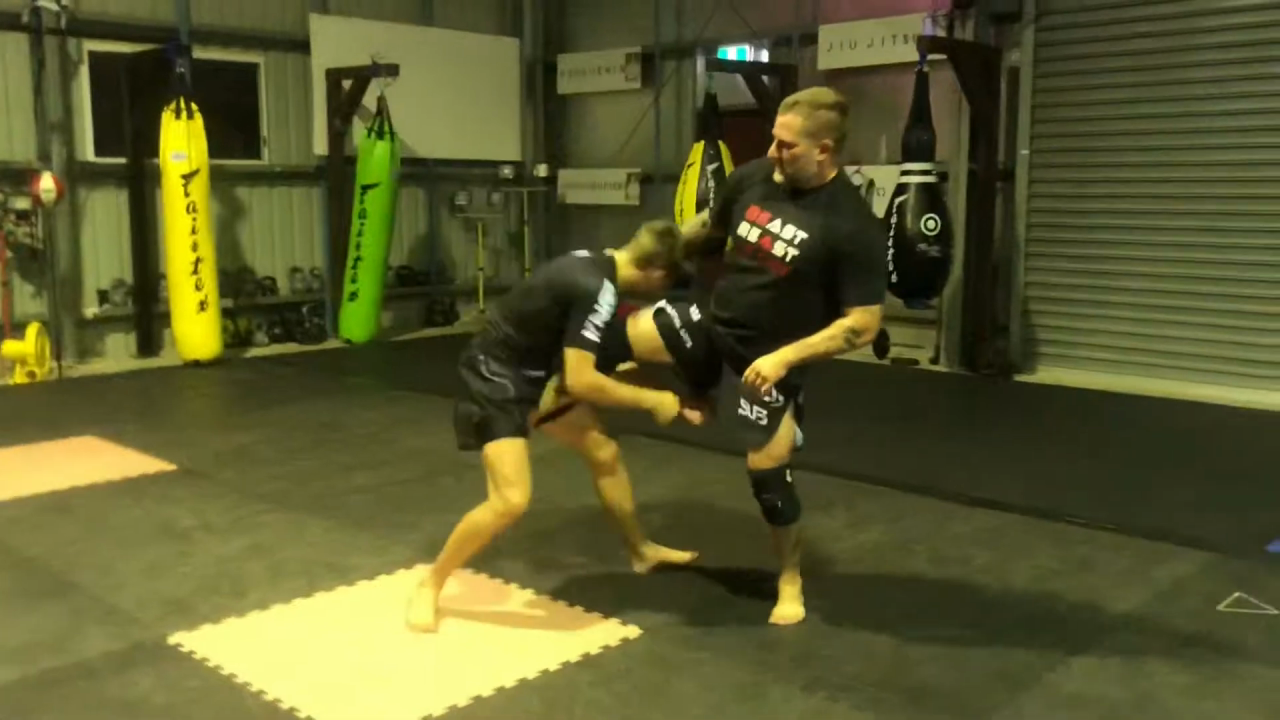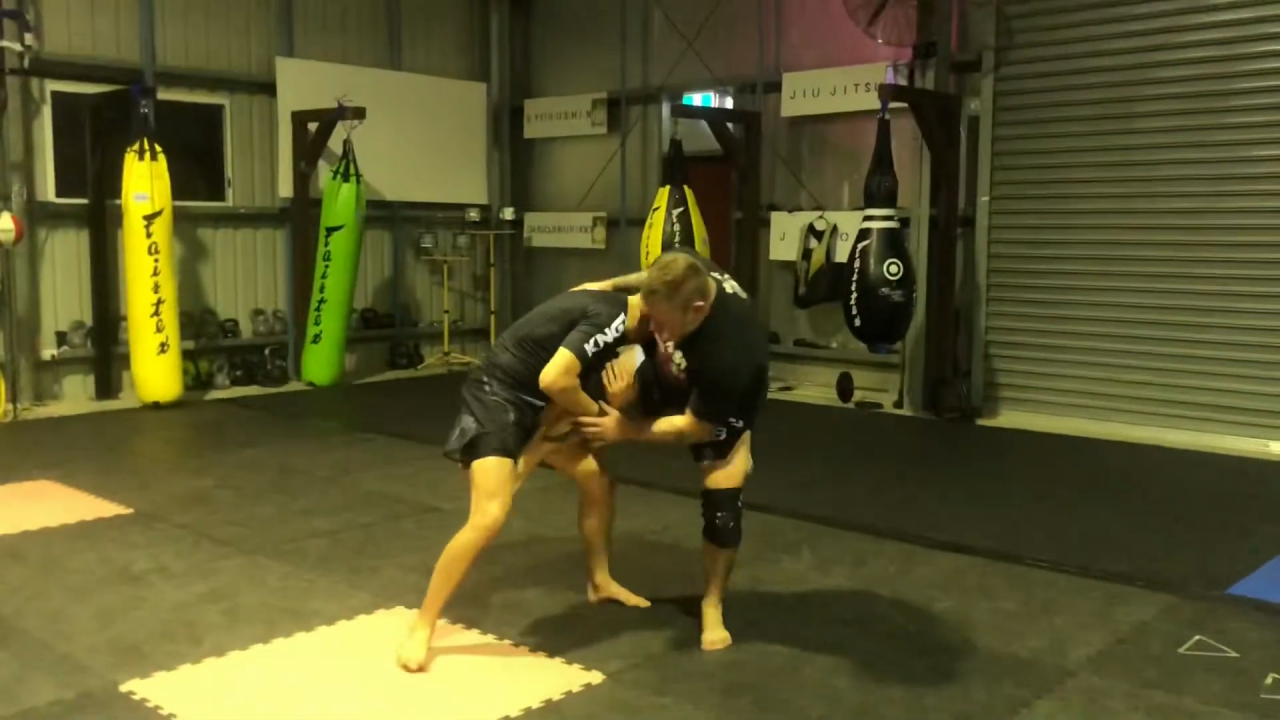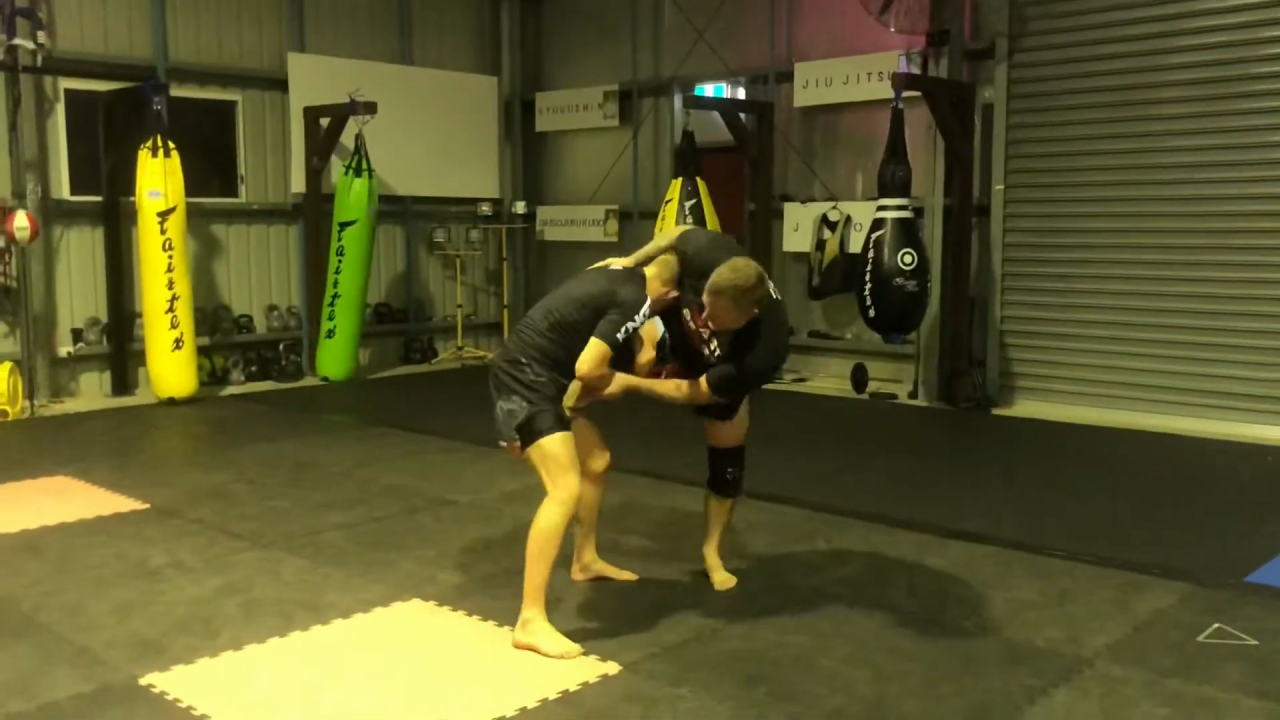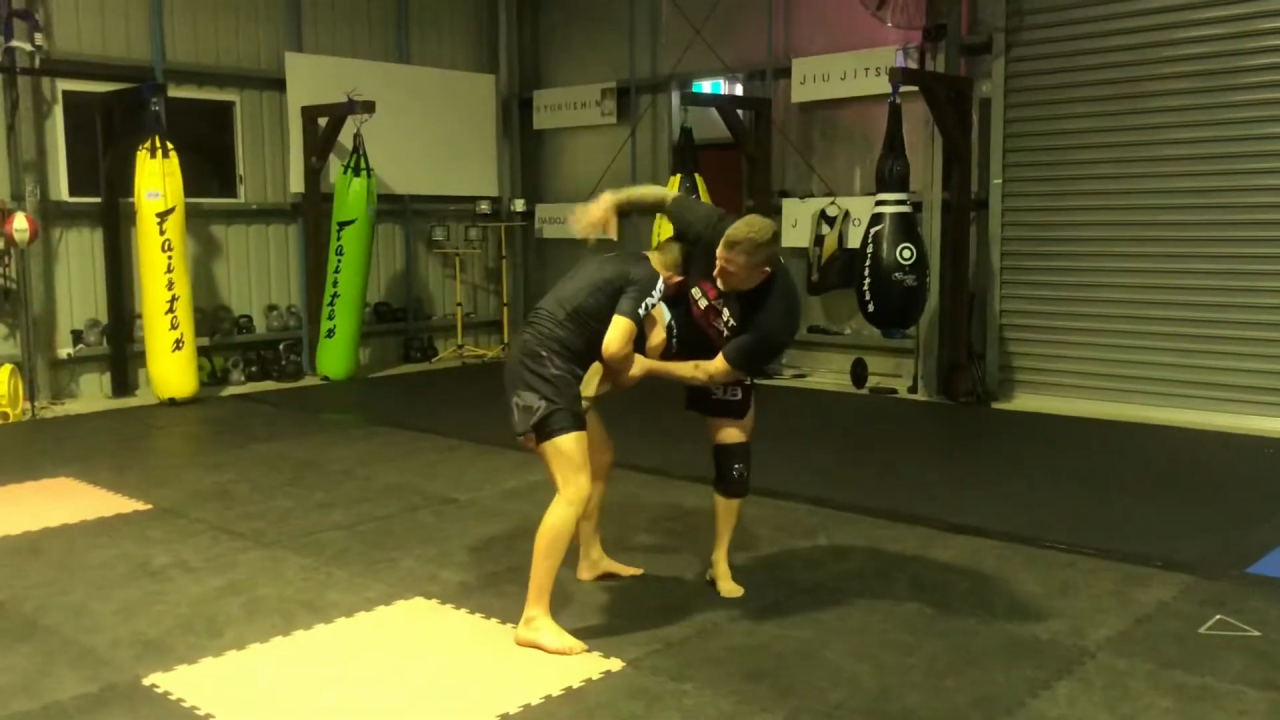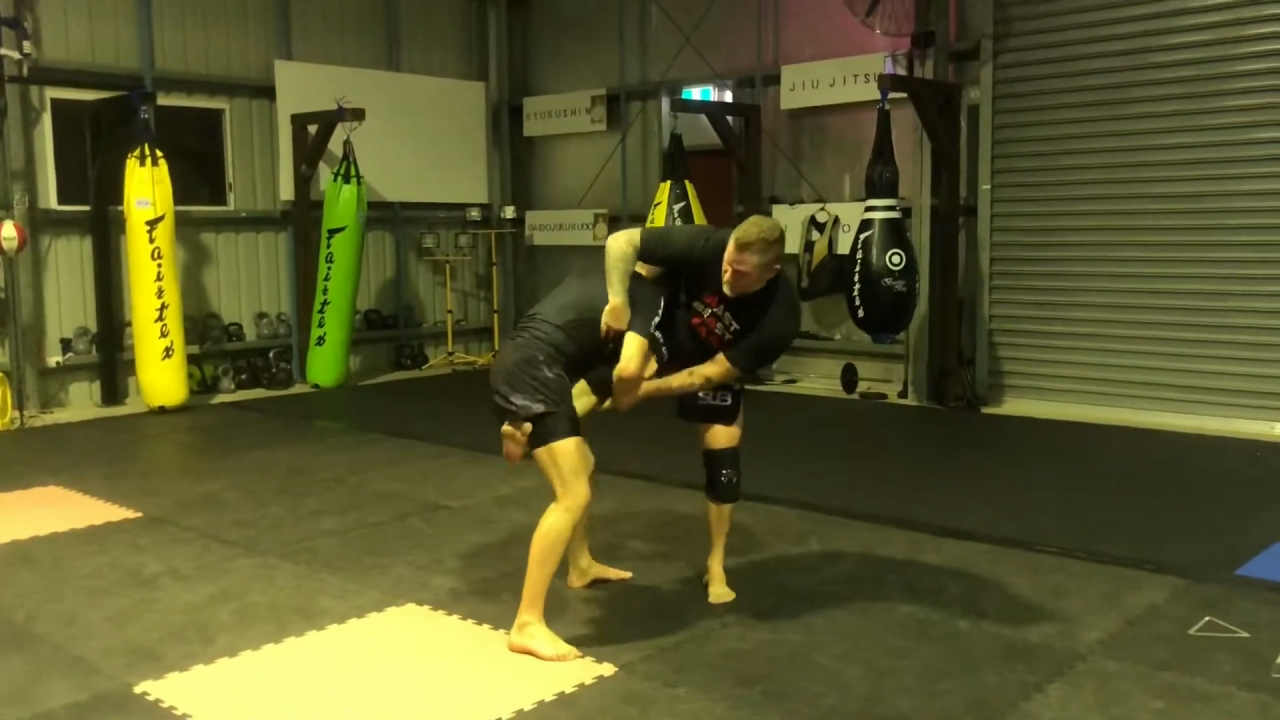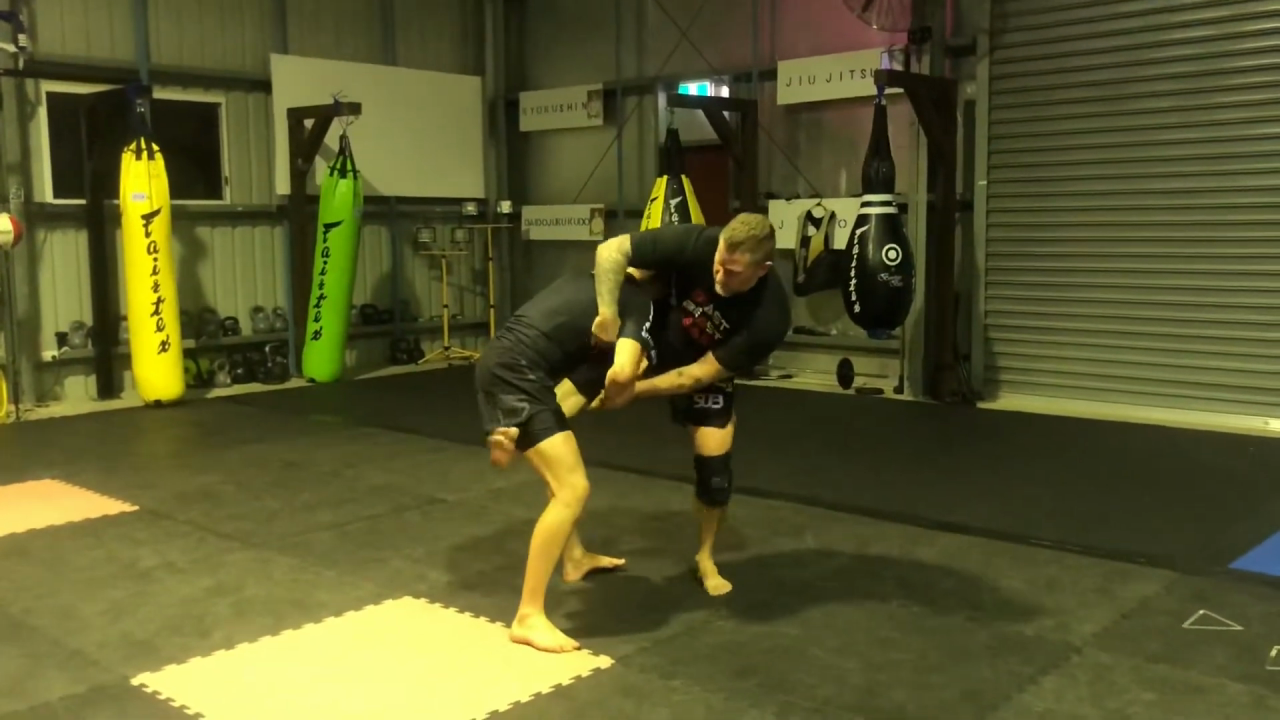
dt=0.7s
person 1, frame 1
left shoulder: (853, 227)
right shoulder: (752, 177)
left elbow: (863, 325)
right elbow: (706, 227)
left wrist: (784, 359)
left hip: (772, 354)
right hip: (714, 316)
left knee: (768, 473)
left ankle: (790, 580)
person 1, frame 2
left shoulder: (731, 354)
right shoulder: (685, 275)
left elbow: (697, 427)
left wrist: (627, 430)
right wrist: (611, 286)
left hip: (724, 407)
right hip: (670, 376)
left knee: (721, 501)
left ankle: (713, 606)
person 1, frame 3
left shoulder: (763, 354)
right shoulder: (710, 255)
left elbow: (695, 392)
right elbow: (679, 233)
left wrist: (629, 383)
right wrist: (632, 261)
left hip: (718, 374)
right hip: (674, 328)
left knee: (728, 458)
left ankle: (711, 553)
person 1, frame 4
left shoulder: (776, 319)
right shoulder: (712, 229)
left elbow: (714, 372)
right elbow: (664, 197)
left wrist: (649, 366)
right wrist: (612, 200)
left hip: (723, 366)
right hip: (676, 324)
left knee: (733, 459)
left ankle: (719, 561)
person 1, frame 5
left shoulder: (780, 317)
right shoulder: (703, 245)
left elbow: (714, 374)
right elbow: (621, 242)
left wrist: (645, 389)
right wrist: (619, 301)
left hip: (713, 370)
right hip: (661, 335)
left knee: (723, 464)
left ankle: (715, 565)
person 1, frame 6
left shoulder: (769, 316)
right shoulder: (695, 244)
left elbow: (702, 374)
right elbow: (610, 251)
left wrist: (635, 390)
right wrist: (608, 313)
left hip: (704, 371)
right hip: (652, 337)
left knee: (714, 465)
left ankle: (705, 557)
person 2, frame 1
left shoulder: (599, 267)
right shoulder: (599, 289)
right elbow: (581, 382)
left wrist: (675, 405)
right wrist: (652, 401)
left hip: (529, 373)
right hip: (495, 376)
left knee: (604, 453)
right knee: (510, 500)
left ankle: (642, 550)
right ankle: (429, 587)
person 2, frame 2
left shoulder: (606, 305)
right shoulder: (612, 318)
right elbow: (554, 381)
right wrist: (596, 413)
left hip: (531, 402)
right hip: (495, 397)
left knee: (597, 480)
right knee: (489, 517)
left ankle: (600, 582)
right ankle: (422, 627)
person 2, frame 3
left shoulder: (618, 273)
right shoulder: (635, 299)
right elbow: (588, 369)
right wrist: (610, 386)
left hip: (530, 372)
right hip: (526, 376)
left knee: (594, 462)
right knee: (566, 489)
left ankle: (586, 561)
right ankle: (530, 620)
person 2, frame 4
left shoulder: (622, 263)
right shoulder: (649, 279)
right elbow: (613, 348)
right wrist: (625, 374)
left hip: (537, 359)
right hip: (544, 367)
left knee: (600, 457)
right knee: (576, 490)
left ankle: (591, 559)
right ankle: (534, 619)
person 2, frame 5
left shoulder: (600, 279)
right shoulder: (649, 296)
right elbow: (627, 370)
left hip: (513, 362)
right hip: (534, 370)
left knee: (580, 466)
right knee: (573, 494)
left ankle: (580, 564)
right ankle: (528, 625)
person 2, frame 6
left shoulder: (588, 281)
right shoulder: (640, 301)
right elbow: (622, 373)
left hip: (499, 360)
right hip: (518, 373)
left knee: (562, 466)
right knee: (572, 489)
left ankle: (575, 557)
right ankle: (529, 618)
